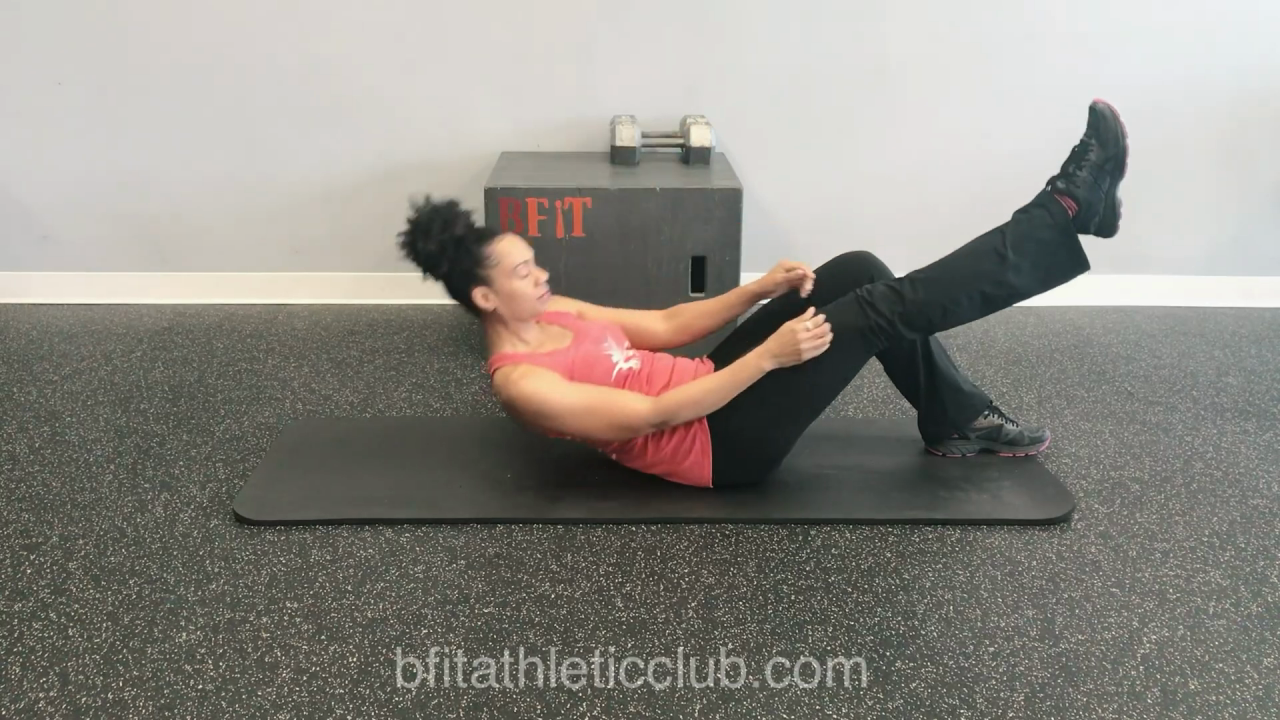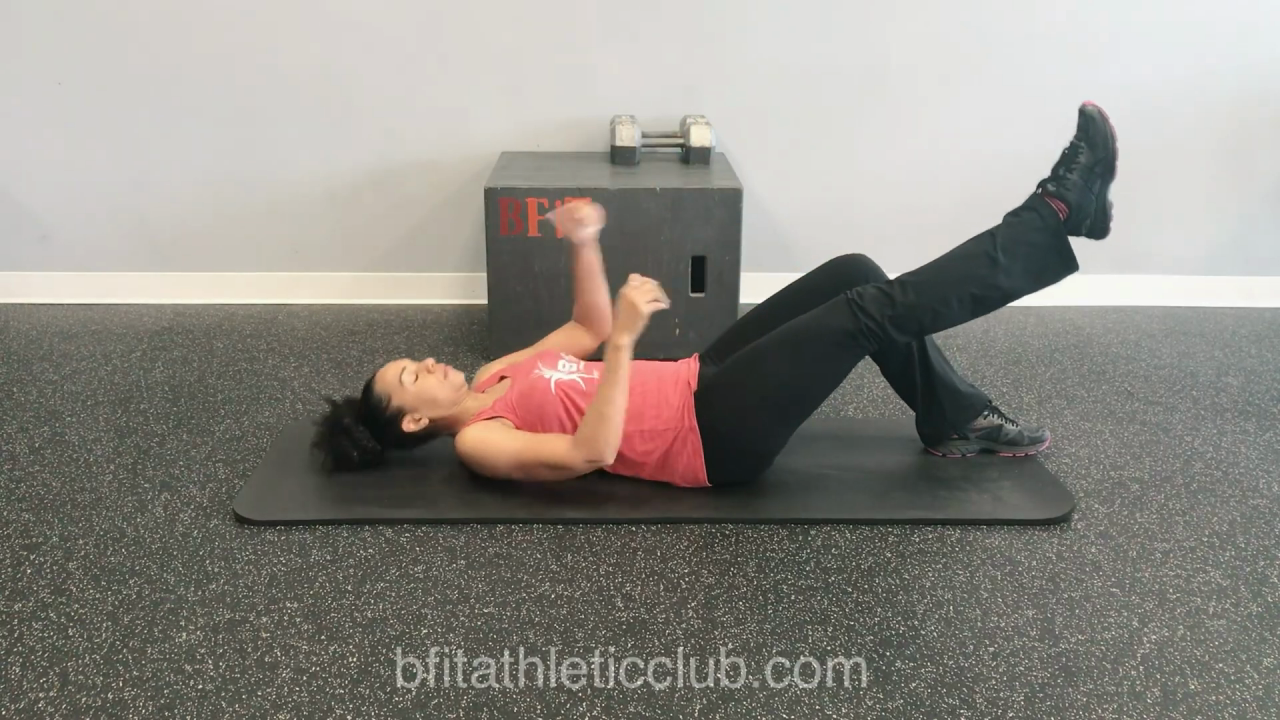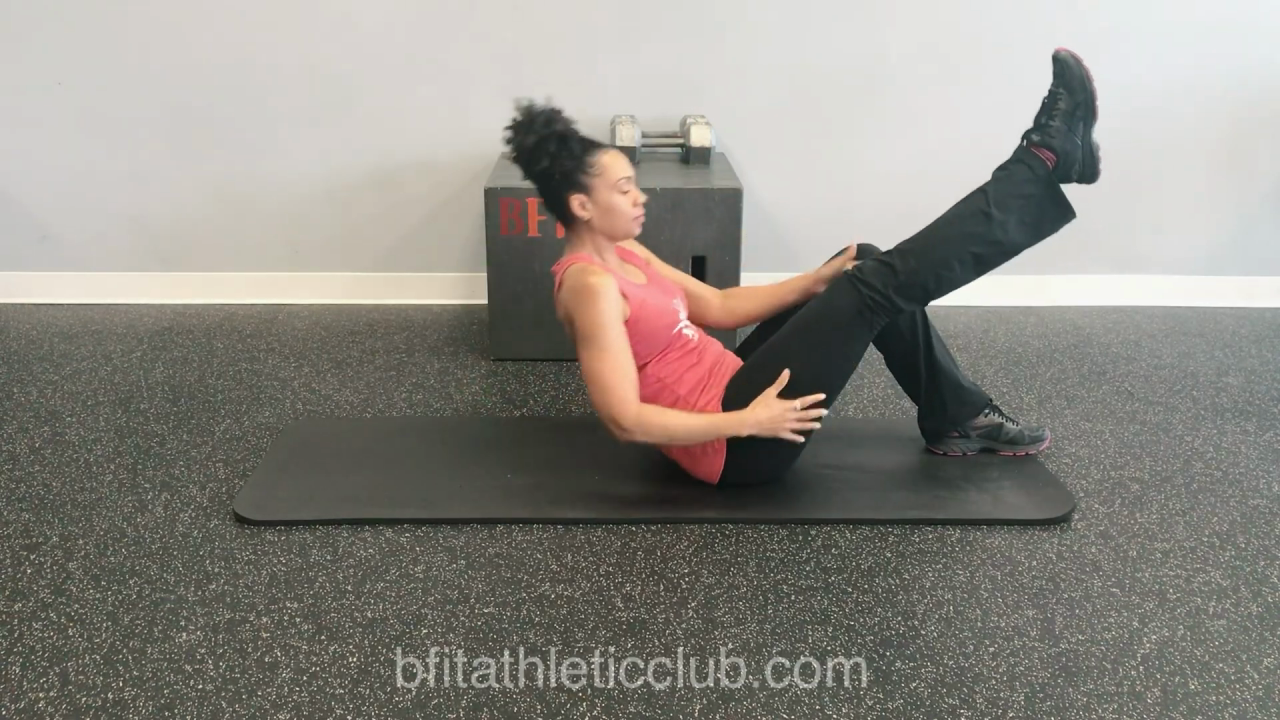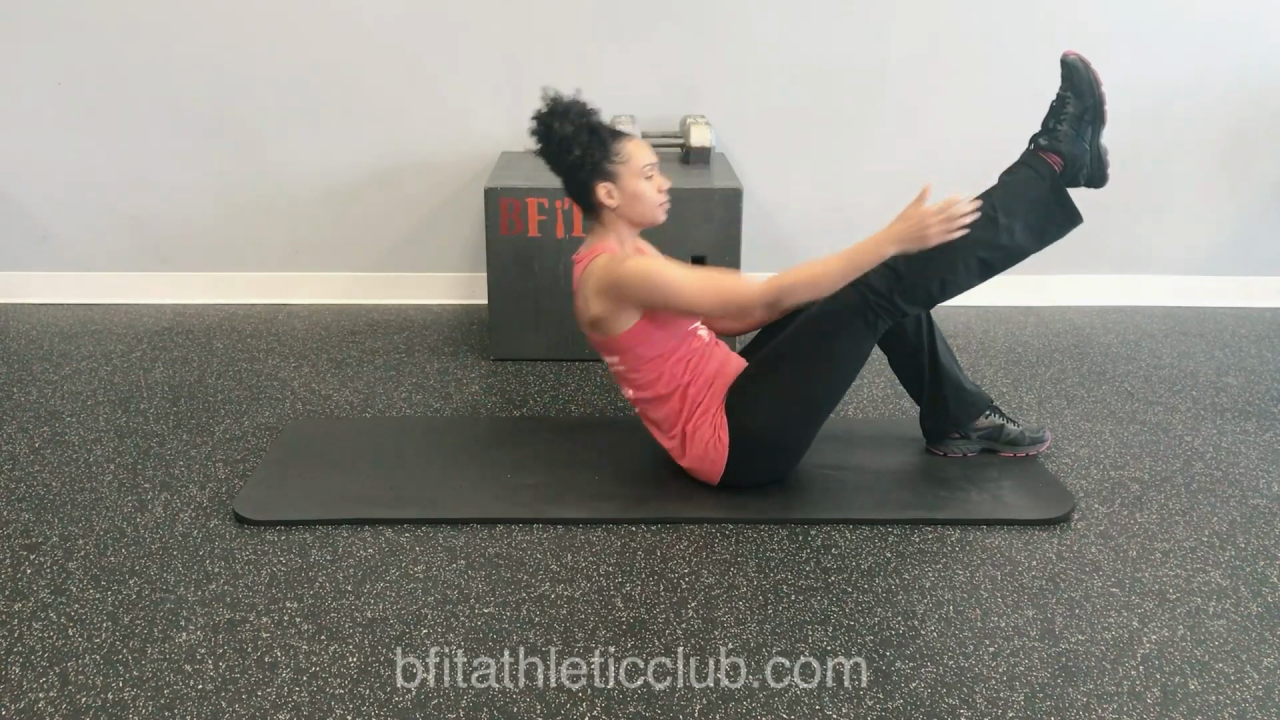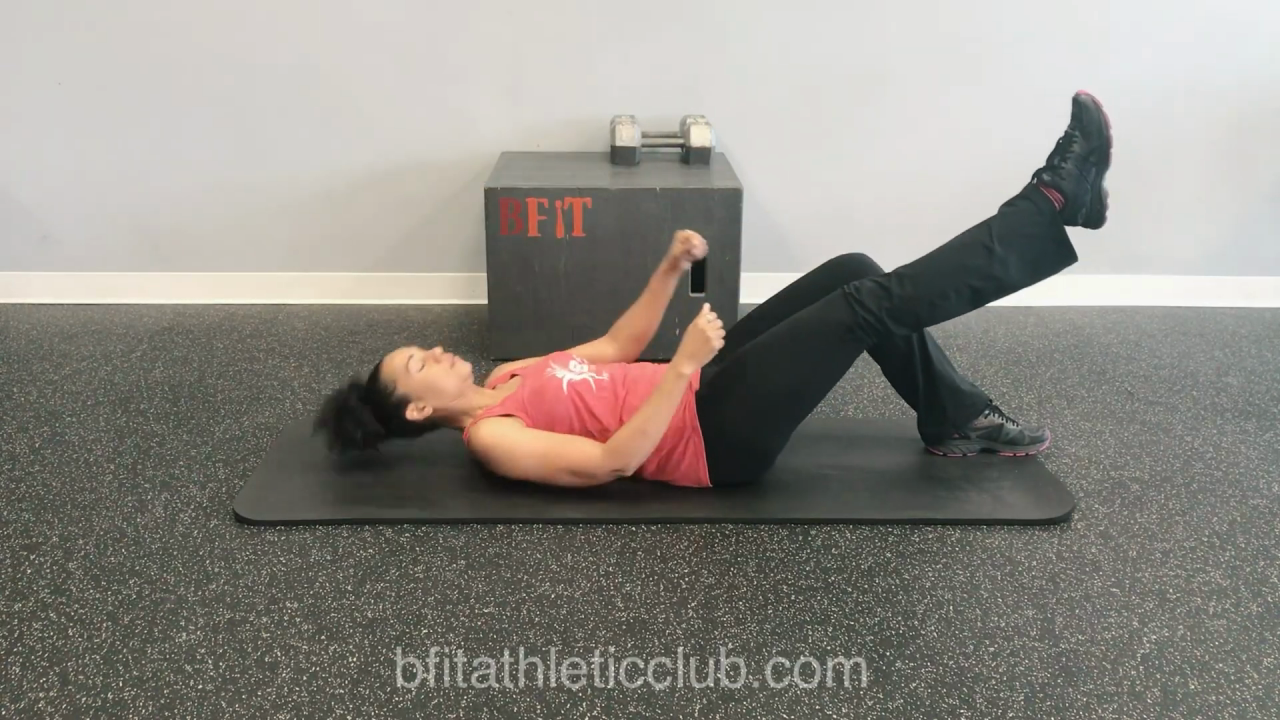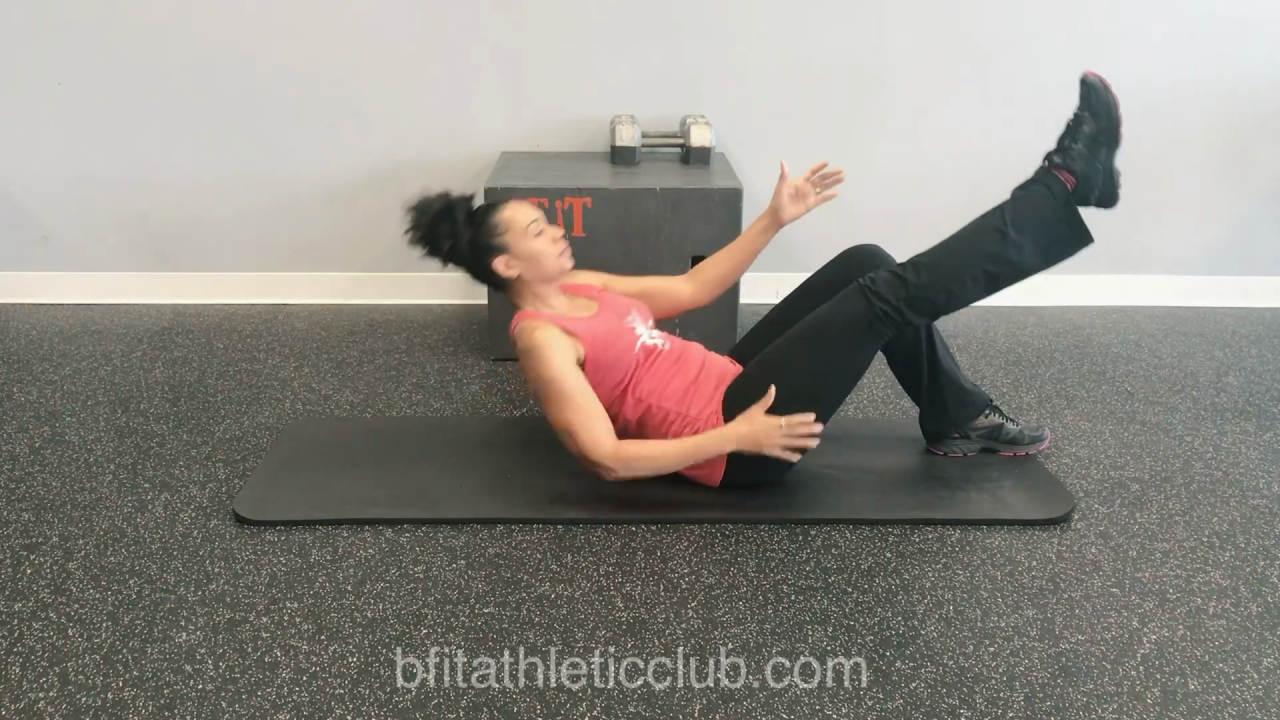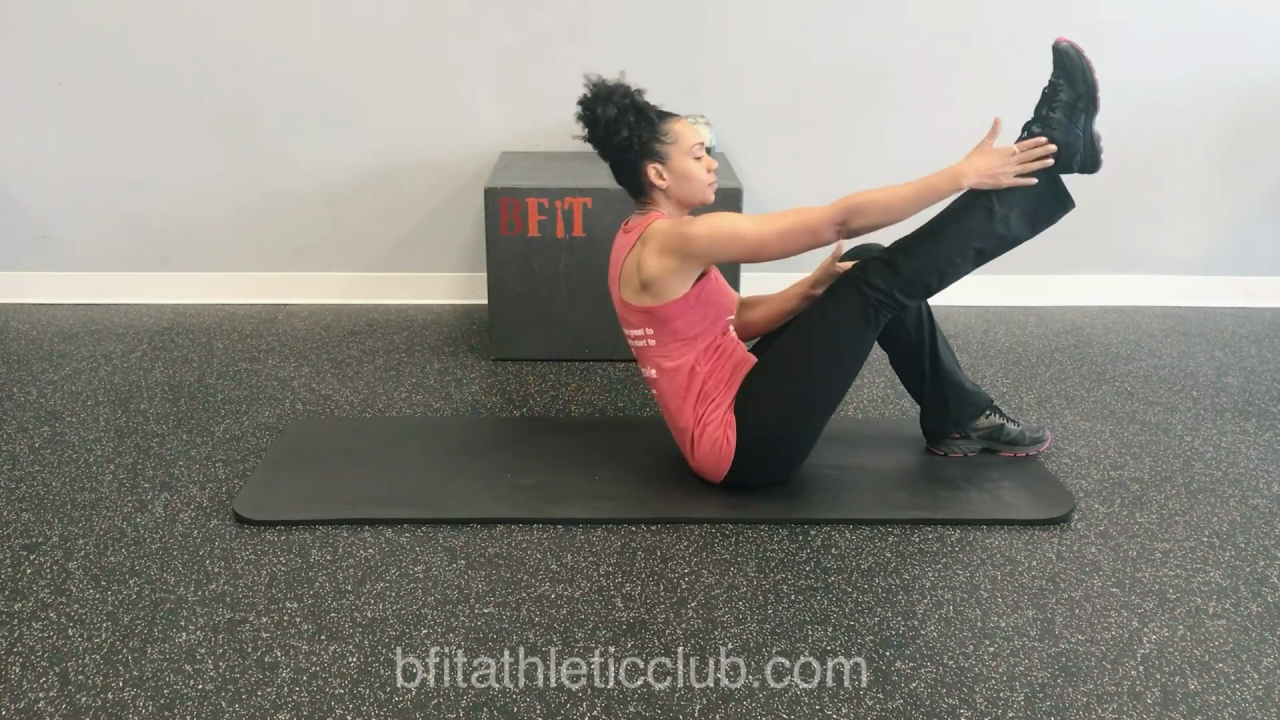
dt=0.7s
person 1, frame 1
left shoulder: (547, 315)
right shoulder: (522, 384)
left elbow: (668, 325)
right elbow: (656, 417)
left wrist: (761, 289)
right wrist: (773, 353)
left hip: (713, 388)
right hip: (720, 442)
left knee: (859, 271)
right knee: (884, 308)
left ankle: (957, 425)
right ankle: (1066, 210)
person 1, frame 2
left shoulder: (494, 379)
right shoulder: (479, 442)
left elbow: (586, 330)
right elbow: (594, 453)
left wrist: (580, 245)
right wrist: (626, 334)
left hip: (696, 386)
right hip: (712, 437)
left knee: (854, 274)
right knee: (875, 313)
left ankle: (956, 423)
right ankle: (1054, 216)
person 1, frame 3
left shoulder: (615, 254)
right shoulder: (589, 284)
left elbow: (716, 307)
right elbow: (626, 420)
left wrist: (820, 281)
right wrist: (751, 423)
left hip: (727, 395)
right hip: (727, 450)
left knee: (865, 273)
right knee: (882, 284)
left ankle: (959, 424)
right ankle: (1046, 158)
person 1, frame 4
left shoulder: (617, 253)
right shoulder: (618, 272)
left elbow: (721, 316)
right elbow: (773, 297)
left wrist: (841, 267)
right wrist: (889, 240)
left hip: (727, 403)
right hip: (738, 443)
left knee: (879, 283)
right knee: (885, 291)
left ankle: (959, 424)
right ankle: (1051, 164)
person 1, frame 5
left shoulder: (504, 381)
right shoulder: (488, 438)
left elbow: (621, 346)
right elbow: (616, 462)
left wrist: (669, 270)
right wrist: (686, 360)
left hip: (699, 392)
right hip: (714, 438)
left knee: (855, 273)
right knee: (871, 307)
left ankle: (956, 421)
right ankle: (1050, 203)
person 1, frame 6
left shoulder: (575, 288)
right shoulder: (539, 338)
left elbow: (689, 289)
right elbow: (610, 458)
left wrist: (771, 220)
right wrist: (735, 437)
left hip: (733, 387)
right hip: (731, 450)
left knee: (865, 264)
right knee: (890, 296)
left ankle: (958, 422)
right ankle: (1062, 185)
person 1, frame 7
left shoulder: (649, 235)
right shoulder: (681, 238)
right elbow: (839, 220)
left wrist: (814, 287)
right wrist: (963, 174)
left hip: (739, 407)
right hip: (748, 441)
left knee: (869, 267)
right knee: (881, 282)
left ankle: (959, 422)
right ankle: (1052, 146)
